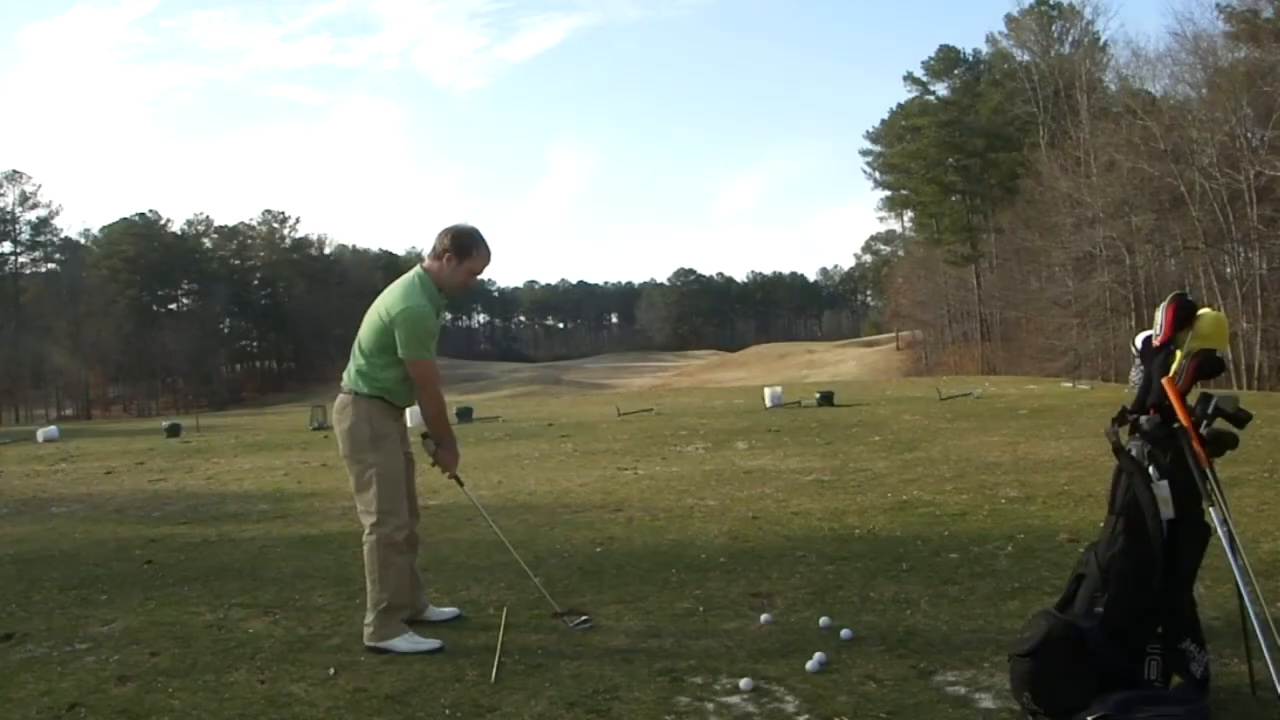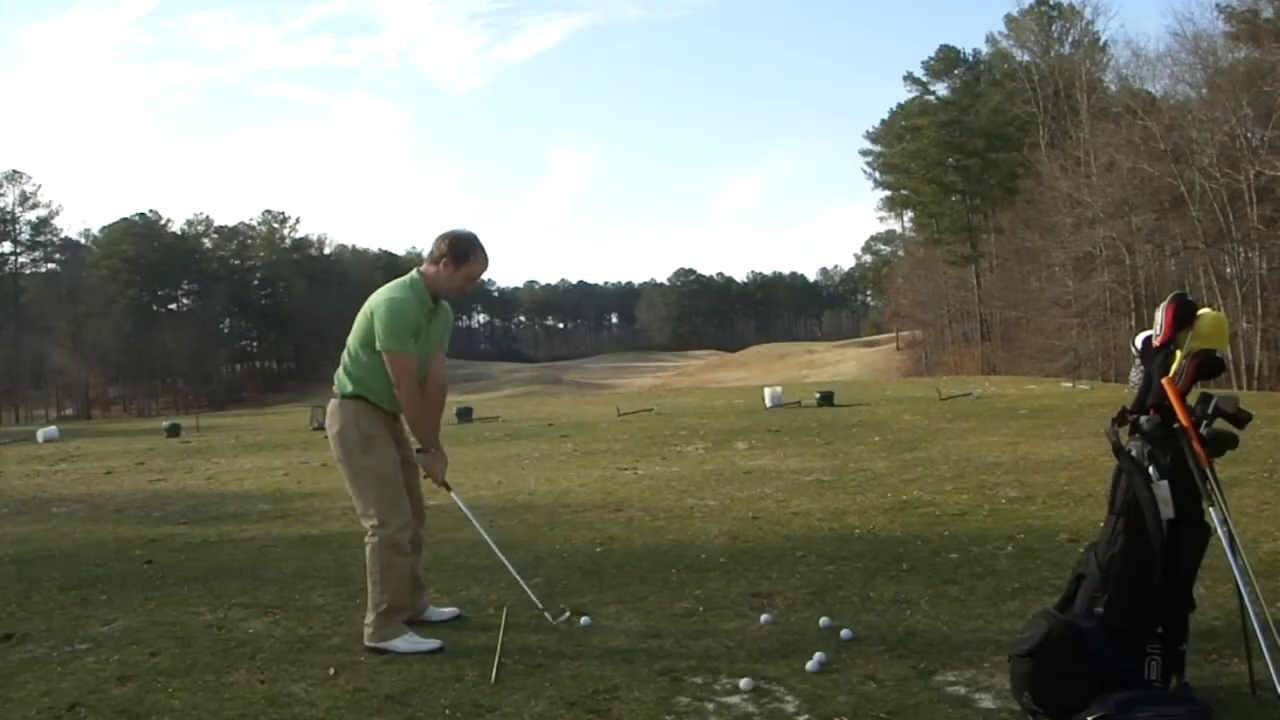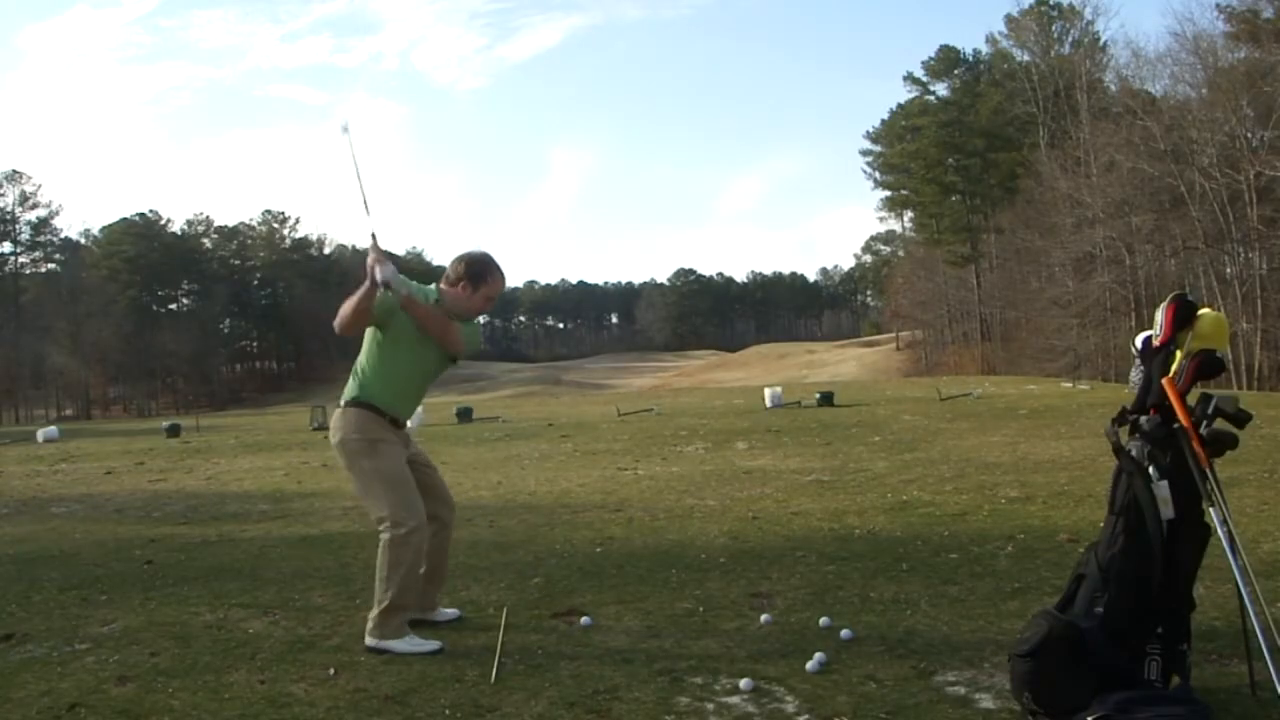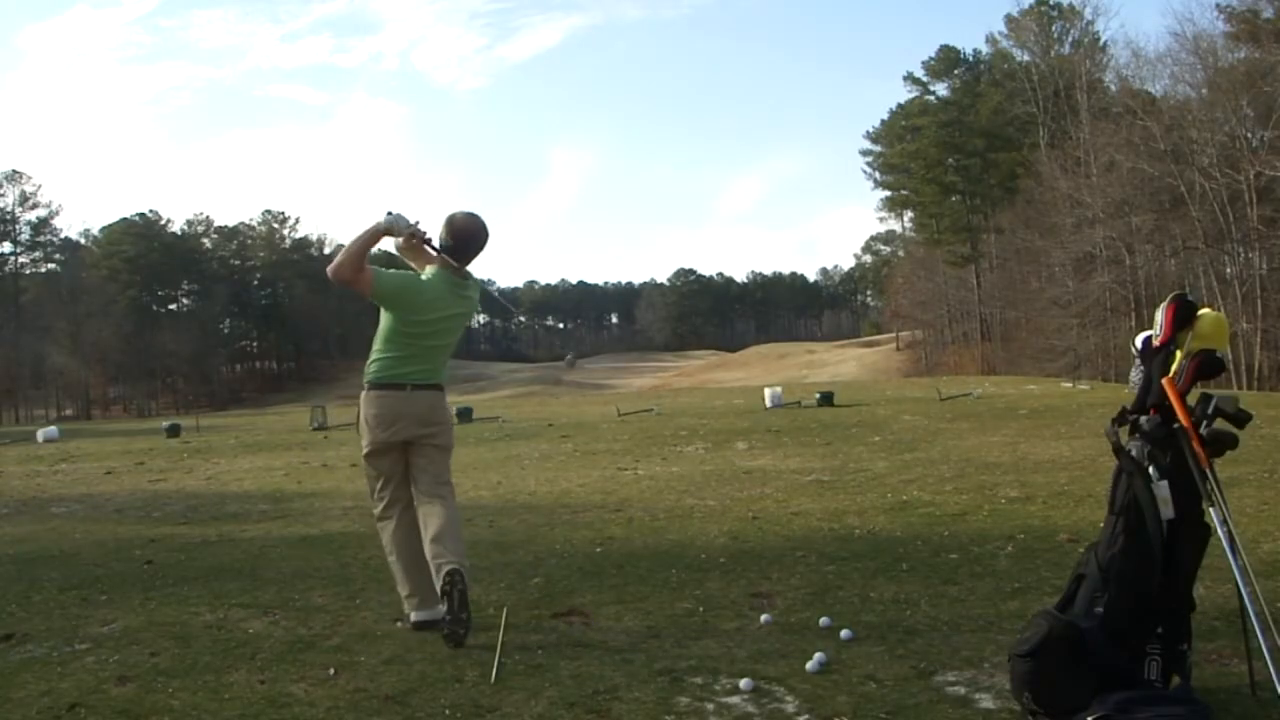
dt=0.7s
person 1, frame 1
left shoulder: (424, 294)
right shoulder: (413, 306)
left elbow: (426, 380)
right elbow: (426, 386)
left wrist: (437, 434)
right wrist: (446, 443)
left hip: (385, 413)
right hip: (366, 414)
left knee: (404, 517)
right knee: (386, 521)
left ankle: (409, 603)
right ankle: (384, 628)
person 1, frame 2
left shoulder: (443, 313)
right shoulder: (396, 302)
left elbow: (435, 380)
right elbow: (404, 385)
left wrist: (431, 444)
right wrist: (431, 448)
left hip: (390, 418)
right hip: (358, 416)
left knee: (409, 515)
right knee: (389, 522)
left ankle: (411, 603)
right ankle: (384, 629)
person 1, frame 3
left shoulder: (467, 333)
right shoulder: (394, 296)
left elbow: (438, 327)
right elbow: (345, 324)
left wrist: (402, 289)
right wrist: (372, 284)
left hip: (393, 428)
right hip: (361, 424)
left knee: (439, 512)
right knee: (406, 521)
left ankle: (419, 603)
right ankle: (386, 629)
person 1, frame 4
left shoulder: (410, 288)
right shoulder: (469, 291)
left elbow: (339, 271)
right elbow: (434, 265)
left wrist: (383, 227)
right wrist: (409, 242)
left hip: (382, 403)
right hip: (430, 403)
left knee: (392, 506)
right knee: (435, 495)
left ankle: (421, 603)
right ankle: (449, 570)
